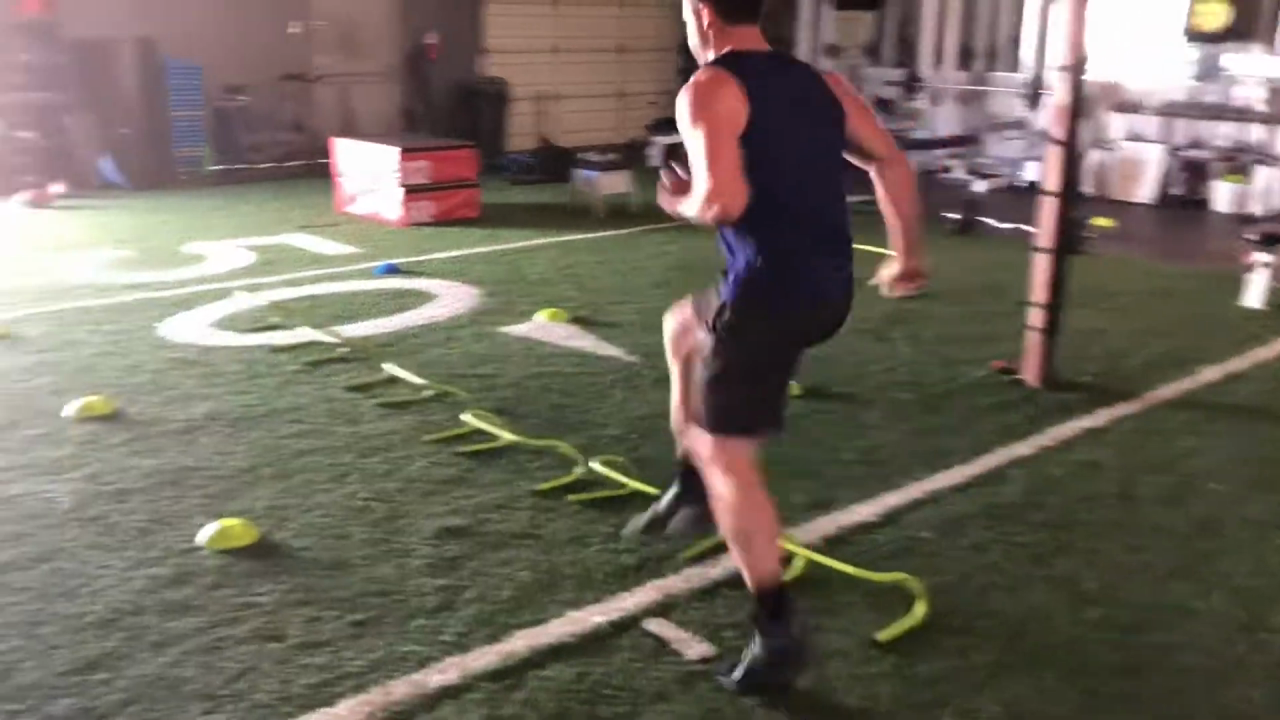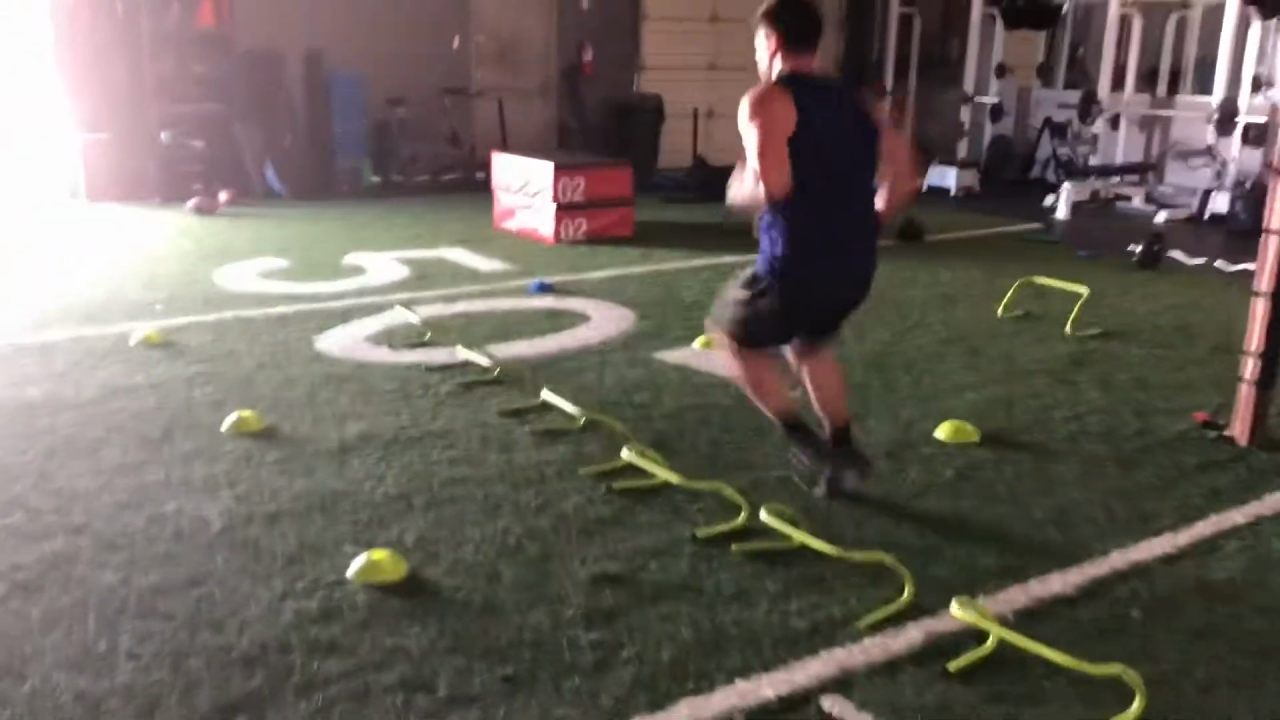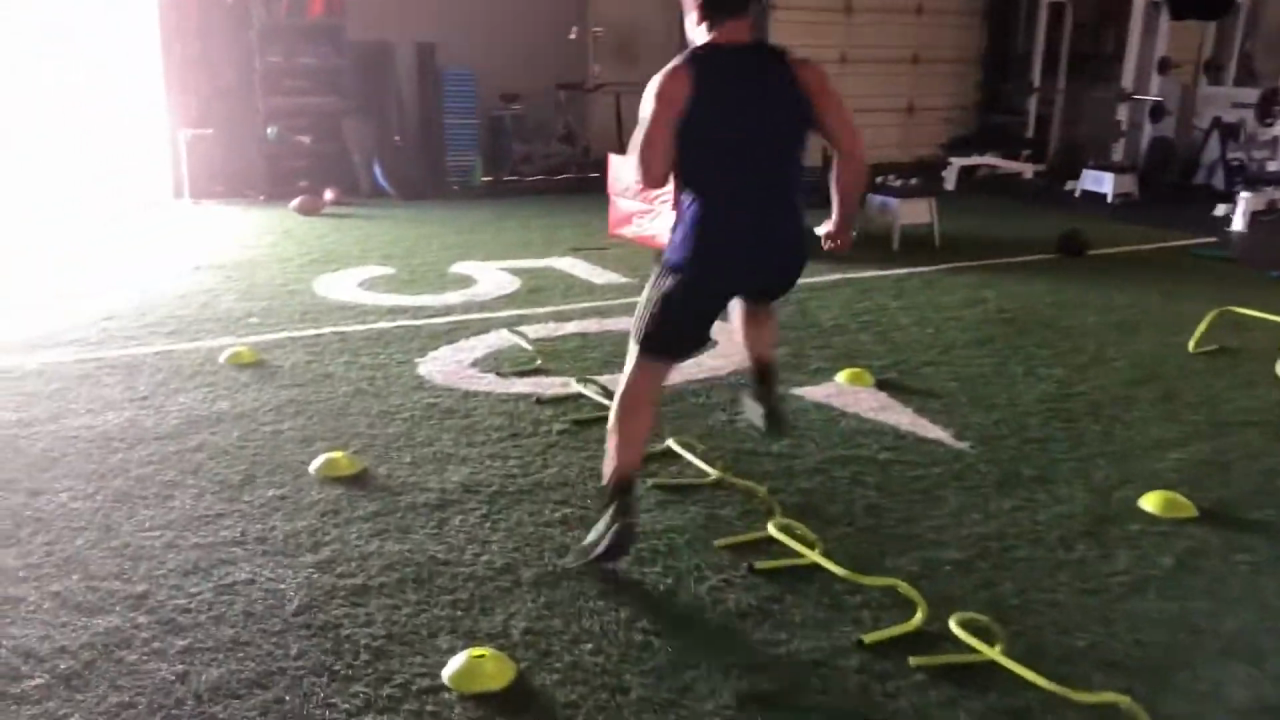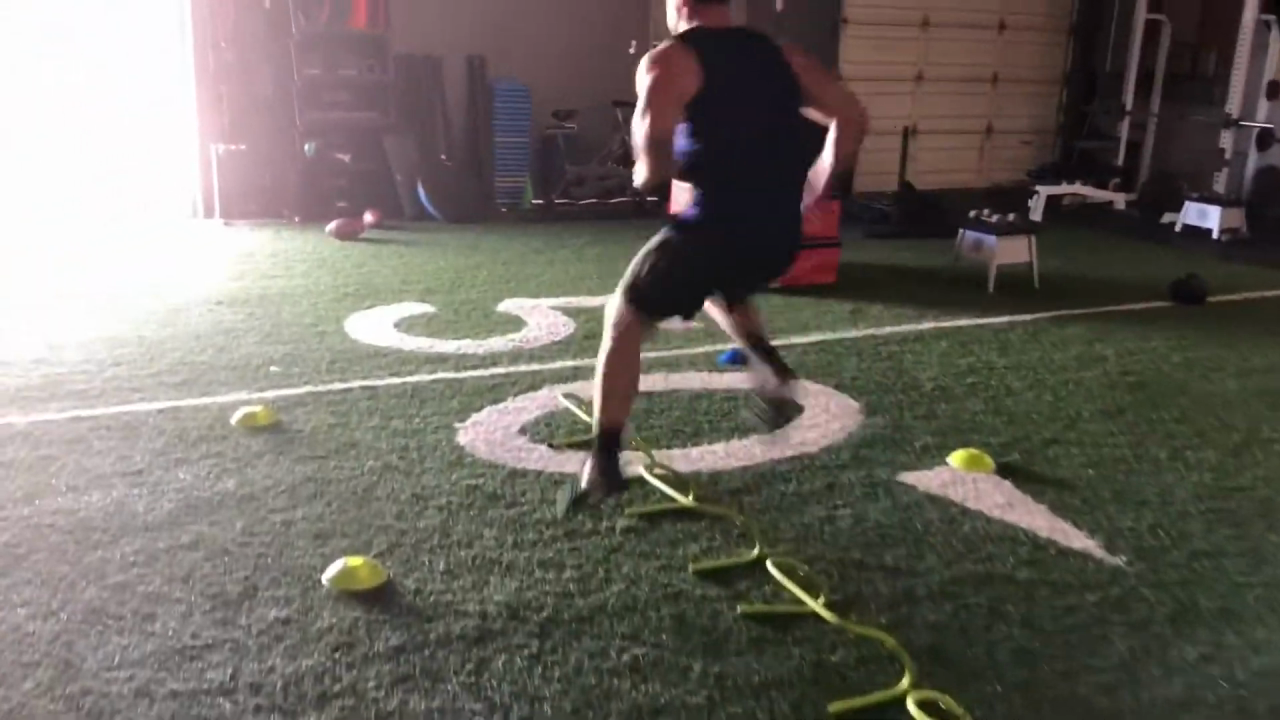
dt=1s
person 1, frame 1
left shoulder: (708, 89)
right shoulder: (820, 83)
left elbow: (725, 201)
right elbow: (888, 161)
left wrist: (682, 202)
right wrist: (905, 251)
left hip: (769, 293)
right hip: (827, 291)
left knee: (728, 462)
right knee: (683, 332)
left ankle: (778, 634)
right ankle: (689, 487)
person 1, frame 2
left shoulder: (766, 103)
right shoulder: (856, 104)
left elbow: (772, 185)
right elbow: (903, 181)
left wrist: (740, 190)
left hip: (796, 272)
right hip: (854, 272)
left knee: (731, 335)
right knee: (810, 349)
left ankle: (809, 443)
right ankle: (843, 452)
person 1, frame 3
left shoulder: (675, 79)
right shoulder: (799, 74)
left elbow: (649, 173)
right elbow: (851, 151)
right wrist: (842, 221)
left hip: (705, 251)
right hip: (782, 255)
left knee: (641, 378)
left ankle: (619, 515)
right ankle: (764, 390)
person 1, frame 4
left shoulder: (669, 59)
right shoulder: (780, 56)
left elbow: (650, 136)
right elbow: (851, 117)
left wrist: (653, 170)
right wrist: (823, 178)
left hip: (717, 232)
right hip: (780, 236)
left knee: (623, 327)
right knee: (716, 286)
left ankle: (604, 466)
right ankle: (770, 369)
